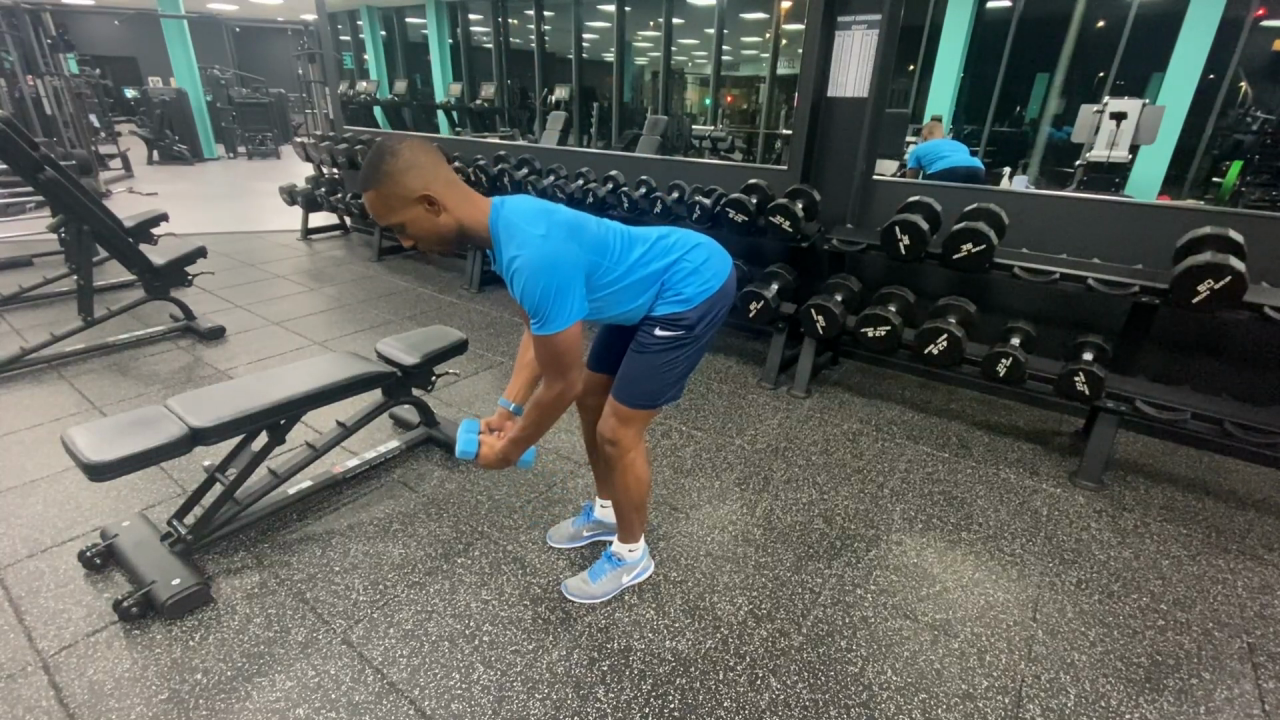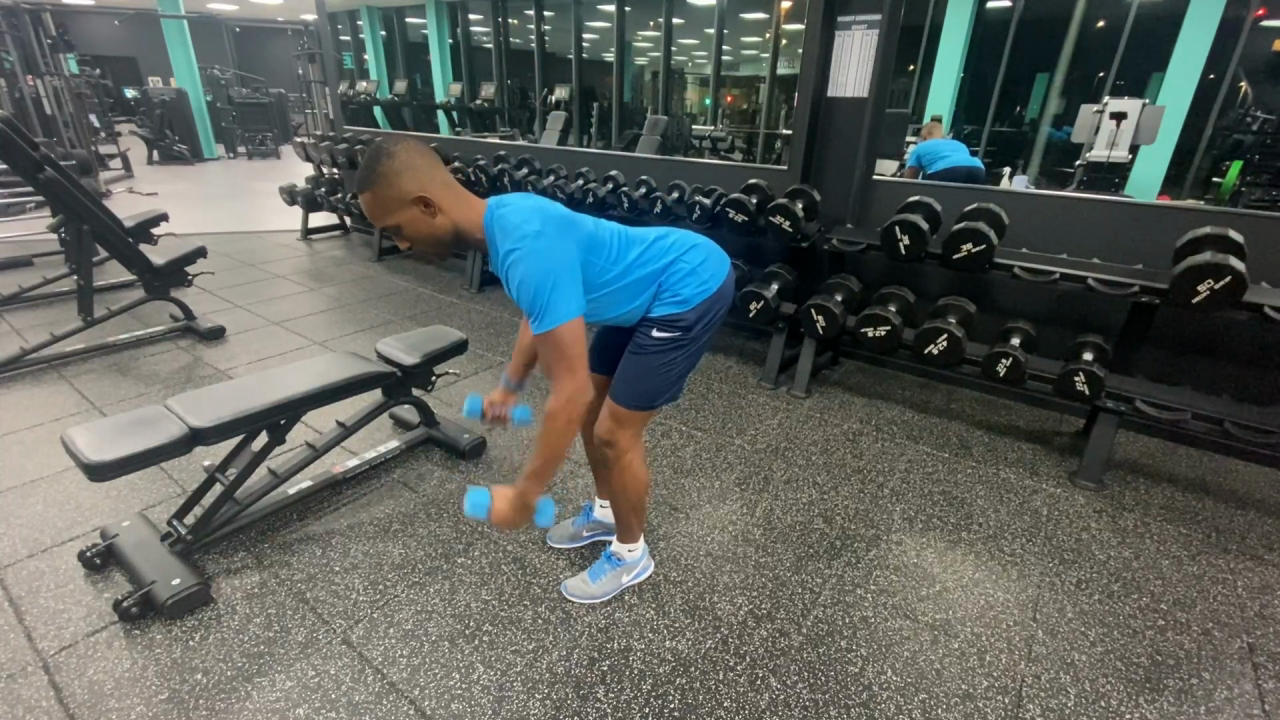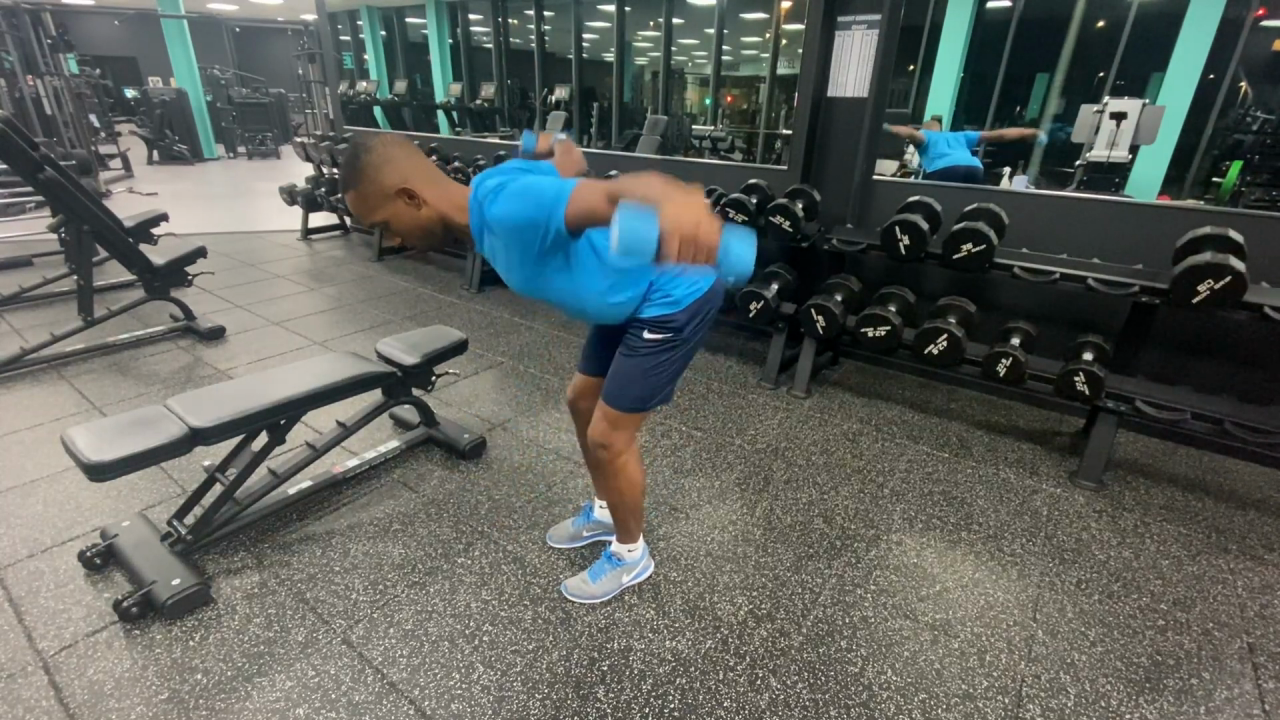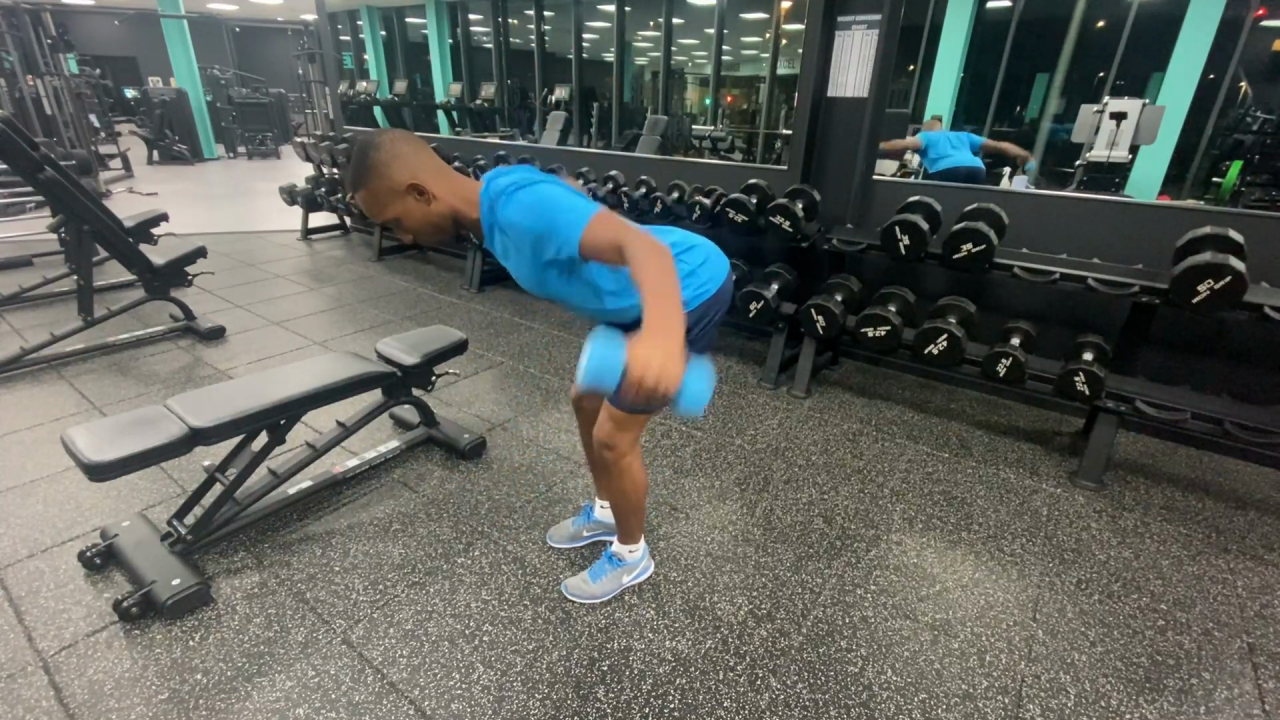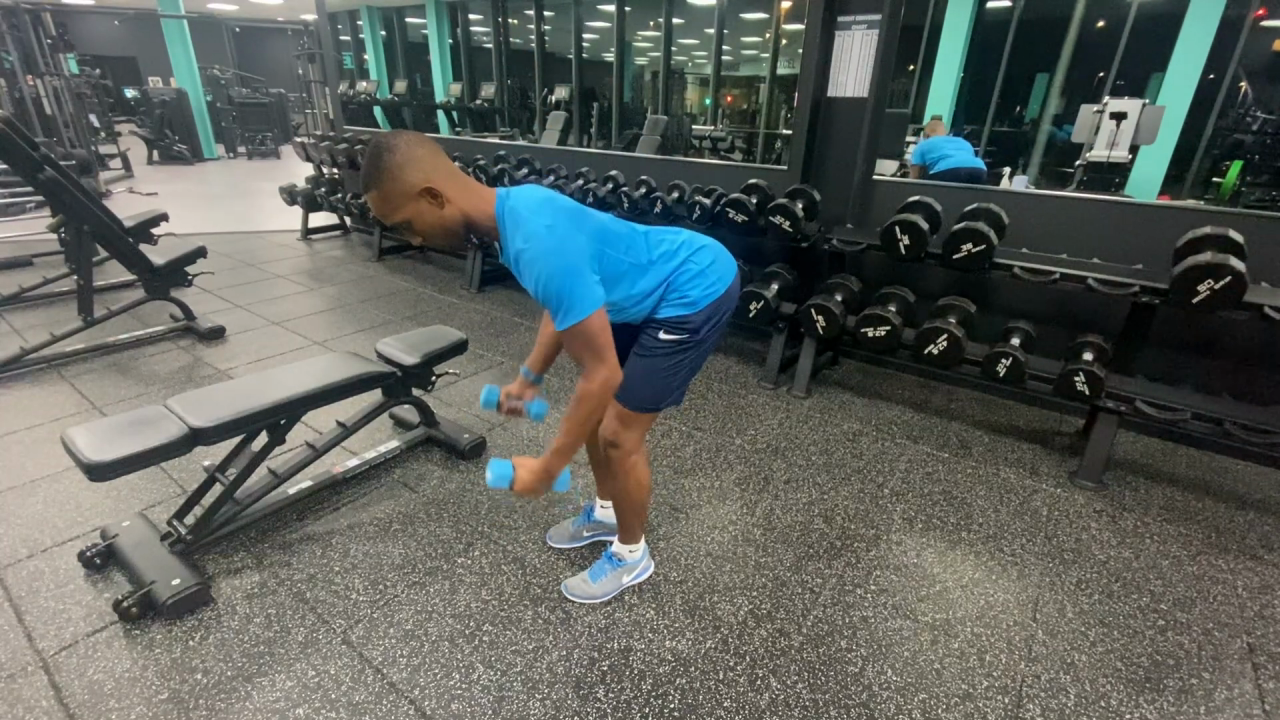
dt=0.5s
person 1, frame 1
left shoulder: (535, 253)
right shoulder: (505, 219)
left elbow: (562, 382)
right elbow: (540, 328)
left wrist: (509, 450)
right wrist: (508, 408)
left hip: (692, 288)
right hip: (653, 284)
left knee: (618, 429)
right knee: (592, 399)
left ankle: (631, 554)
right ankle: (605, 512)
person 1, frame 2
left shoulder: (527, 248)
right shoulder: (502, 217)
left elbow: (571, 389)
right elbow: (541, 314)
left wrist: (524, 495)
right wrist: (508, 387)
left hip: (689, 289)
right hip: (652, 286)
left knee: (615, 431)
right knee: (593, 405)
left ankle: (630, 553)
right ankle: (606, 511)
person 1, frame 3
left shoulder: (506, 205)
right shoulder: (486, 203)
left elbow: (626, 194)
right elbow: (571, 168)
left wrist: (680, 210)
right wrist: (554, 146)
left hip: (677, 291)
right hip: (637, 291)
left knee: (608, 435)
right knee: (583, 400)
left ankle: (631, 554)
right ankle: (604, 512)
person 1, frame 4
left shoulder: (517, 205)
right shoulder: (494, 196)
left elbow: (642, 247)
right elbow: (569, 191)
left wrist: (663, 344)
left hip: (694, 291)
right hip: (663, 293)
left knee: (613, 435)
right knee: (587, 401)
left ankle: (631, 553)
right ankle: (606, 511)
person 1, frame 5
left shoulder: (539, 243)
right shoulder: (513, 209)
left elbow: (603, 374)
right elbow: (568, 306)
left wrist: (544, 471)
right wrist: (528, 376)
left hip: (695, 292)
right hip: (657, 285)
left knee: (619, 434)
right knee: (594, 408)
left ankle: (630, 555)
right ankle: (605, 513)
